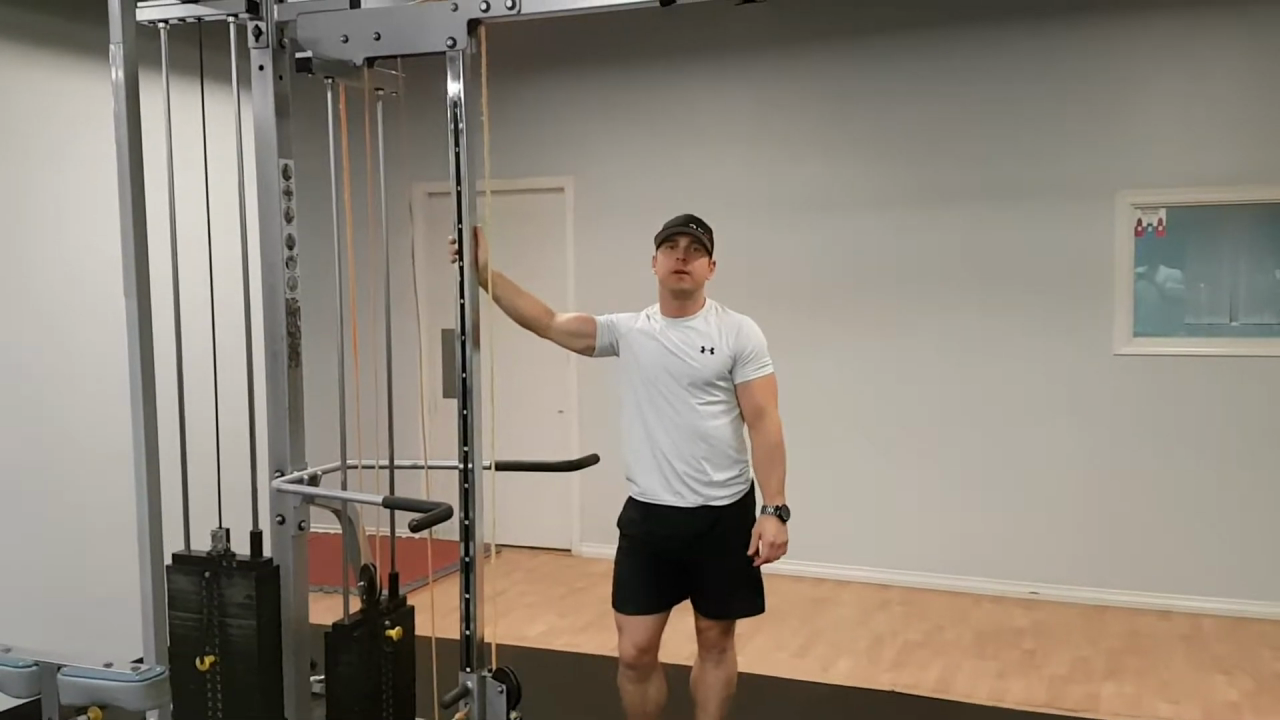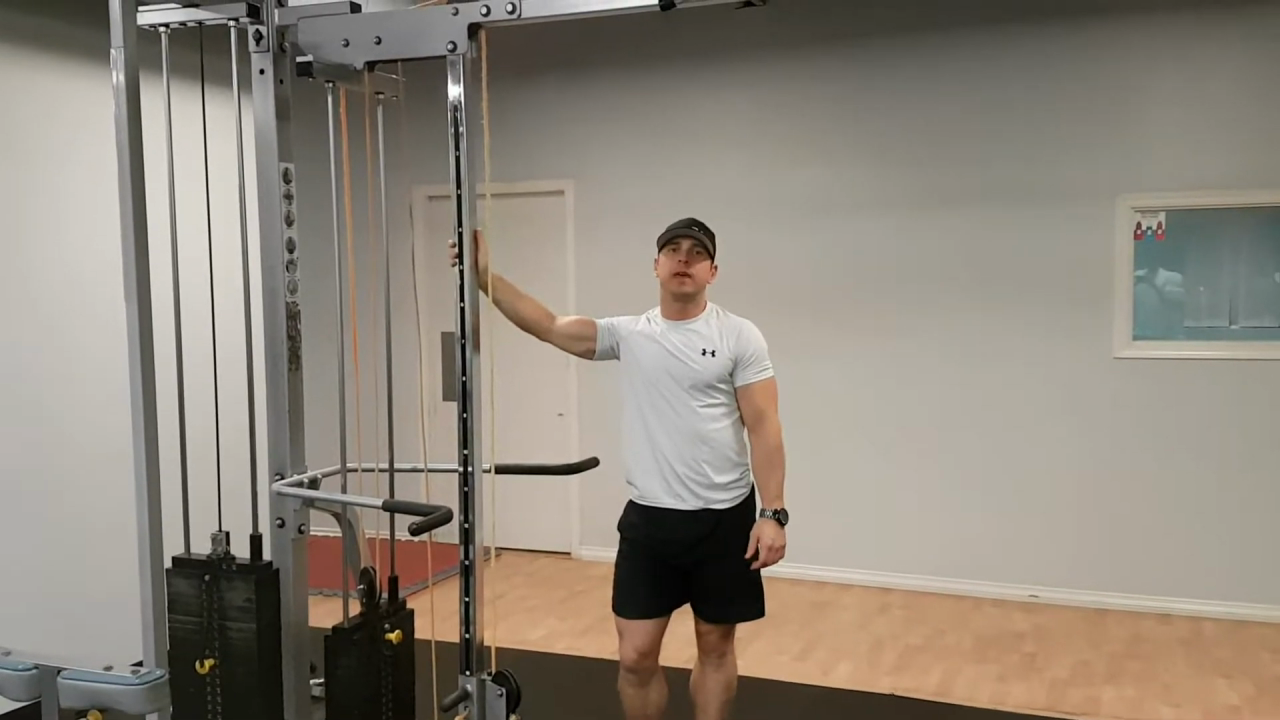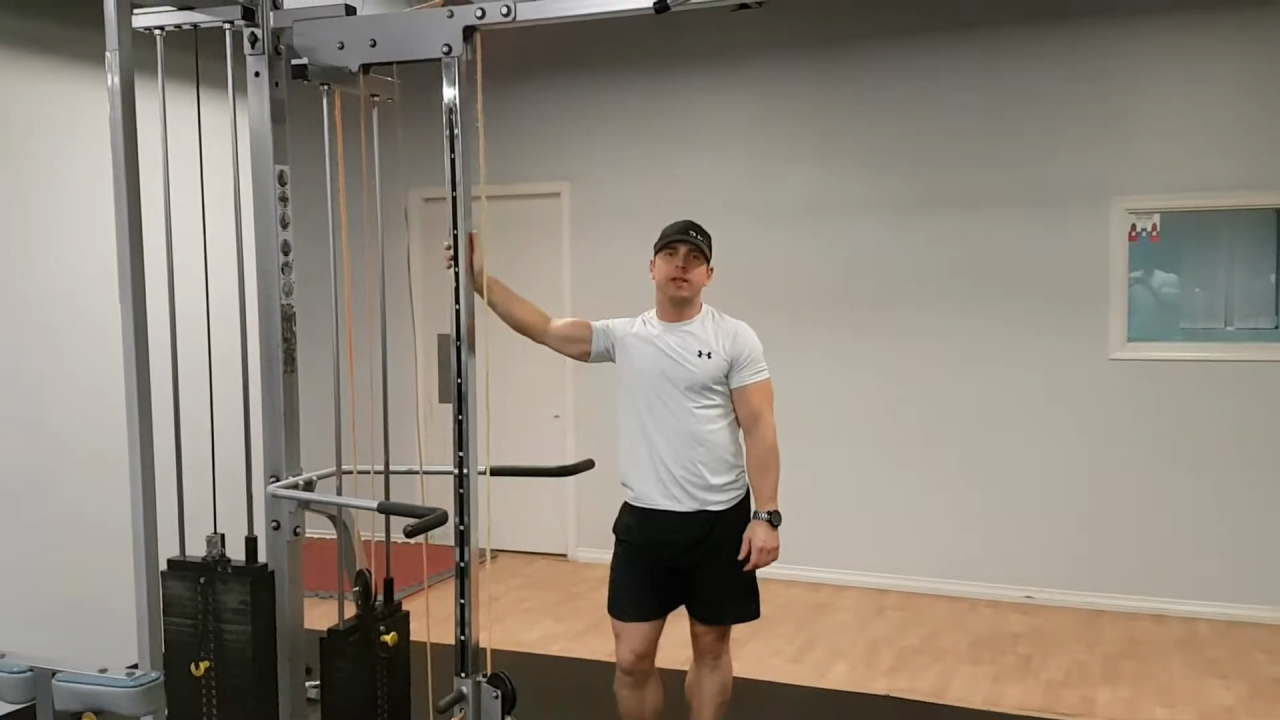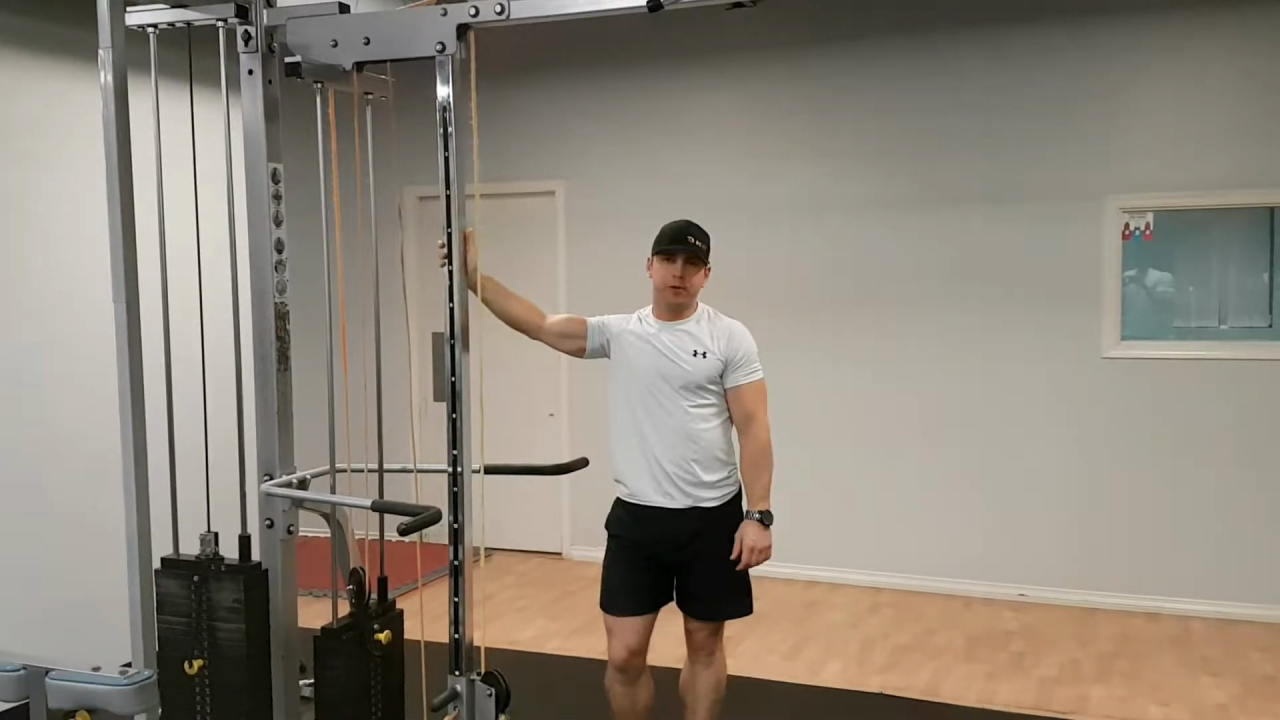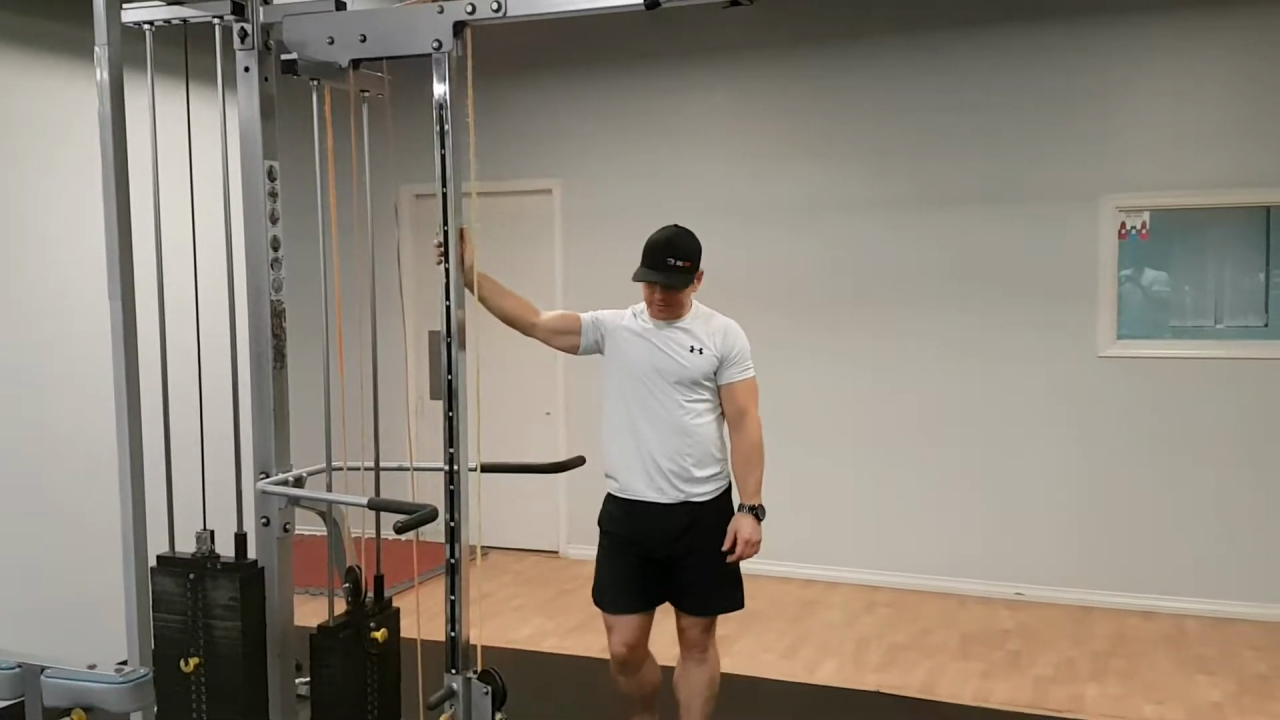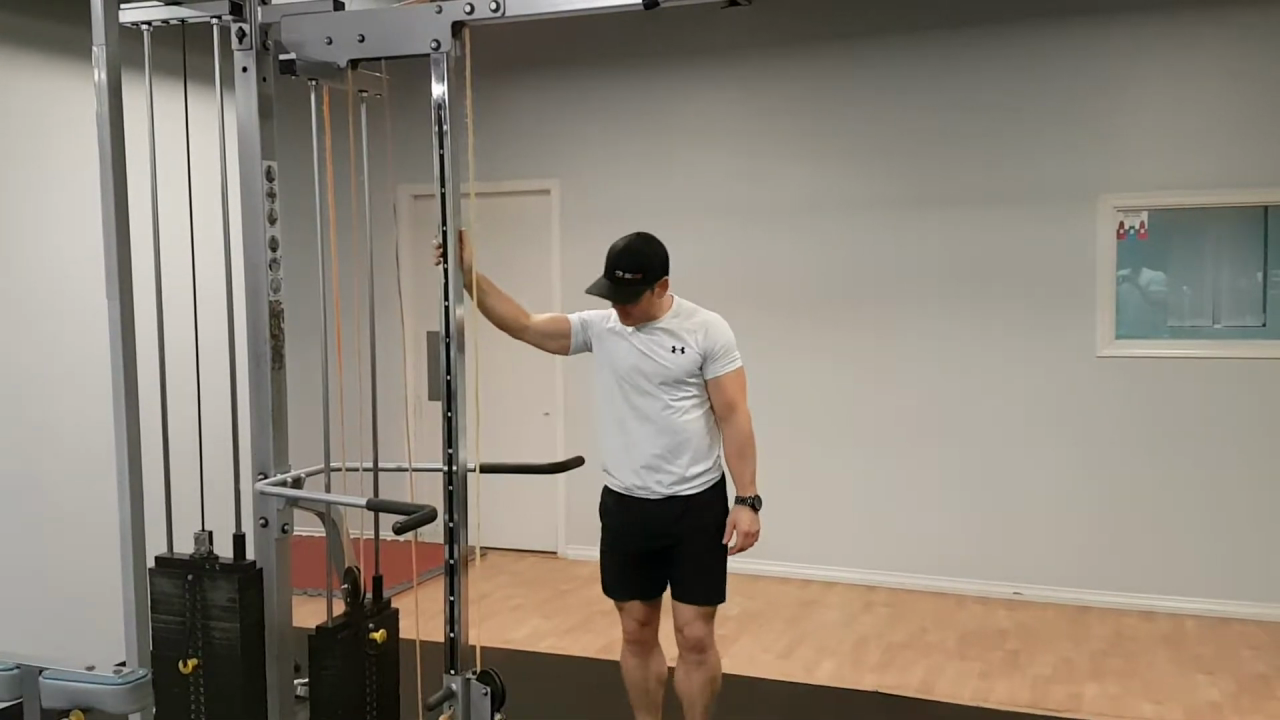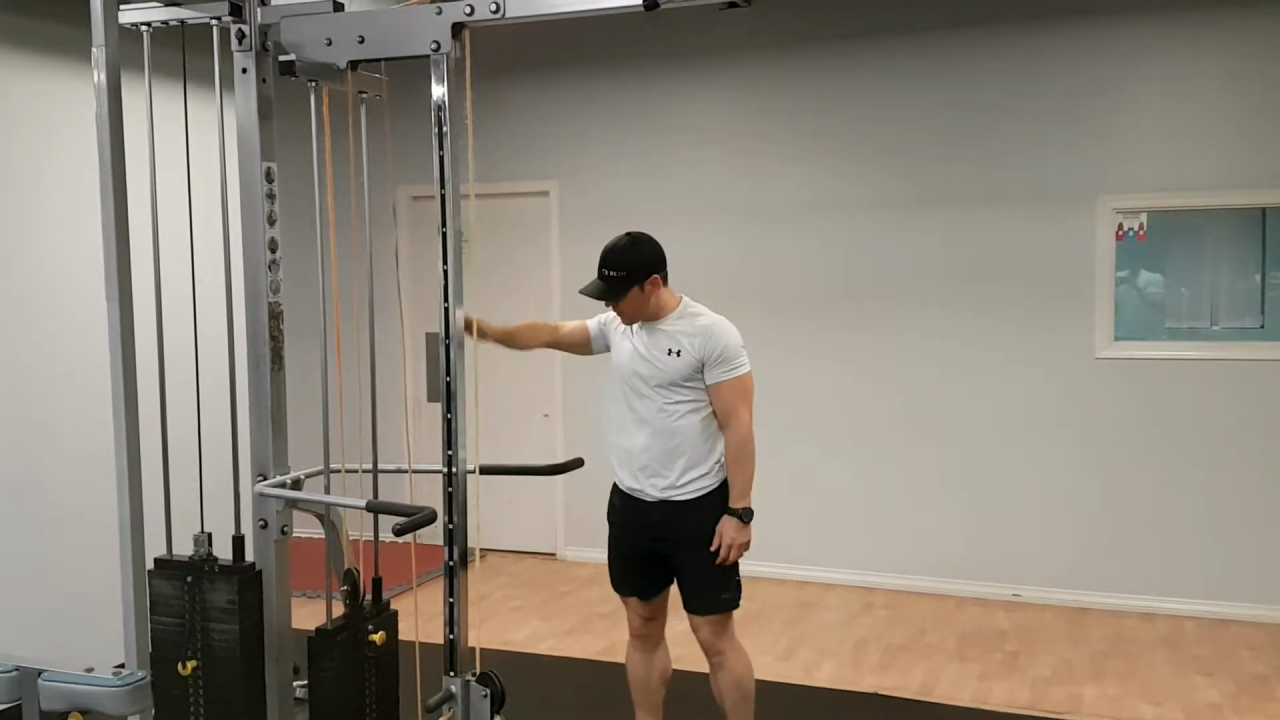
dt=0.3s
person 1, frame 1
left shoulder: (738, 333)
right shoulder: (626, 331)
left elbow: (763, 423)
right elbow: (547, 323)
left wrist: (774, 510)
right wrist: (484, 271)
left hip: (722, 514)
right hip: (649, 514)
left knee: (715, 641)
right knee: (635, 651)
person 1, frame 2
left shoulder: (739, 336)
right shoulder: (627, 334)
left elbow: (763, 427)
right elbow: (548, 326)
left wrist: (772, 513)
right wrist: (485, 274)
left hip: (723, 518)
right hip: (649, 518)
left knee: (715, 646)
right knee: (636, 656)
person 1, frame 3
left shoulder: (735, 338)
right shoulder: (624, 336)
left elbow: (759, 429)
right elbow: (543, 329)
left wrist: (766, 516)
right wrist: (480, 277)
left hip: (719, 520)
right hip: (645, 521)
left knee: (711, 649)
right knee: (633, 657)
person 1, frame 4
left shoulder: (729, 337)
right shoulder: (618, 332)
left elbow: (753, 429)
right elbow: (537, 324)
left wrist: (758, 515)
right wrist: (474, 274)
left hip: (711, 517)
right hip: (637, 516)
left knee: (705, 645)
right knee: (624, 654)
person 1, frame 5
left shoulder: (723, 335)
right shoulder: (612, 327)
left elbow: (744, 423)
right elbow: (532, 322)
left wrist: (751, 508)
right wrist: (471, 273)
left hip: (702, 513)
right hip: (629, 512)
left knee: (696, 640)
right knee: (624, 647)
person 1, frame 6
left shoulder: (707, 329)
right shoulder: (599, 327)
left elbow: (733, 417)
right elbow: (522, 325)
left wrist: (747, 500)
right wrist: (470, 274)
left hip: (696, 505)
right hip: (626, 504)
left knee: (695, 636)
right knee: (637, 632)
person 1, frame 7
left shoulder: (712, 333)
right shoulder: (618, 327)
left elbow: (738, 426)
right elbow: (553, 335)
left wrist: (738, 512)
right wrist: (490, 331)
left hip: (697, 508)
right hip: (632, 504)
left knee: (715, 638)
right knee: (643, 630)
